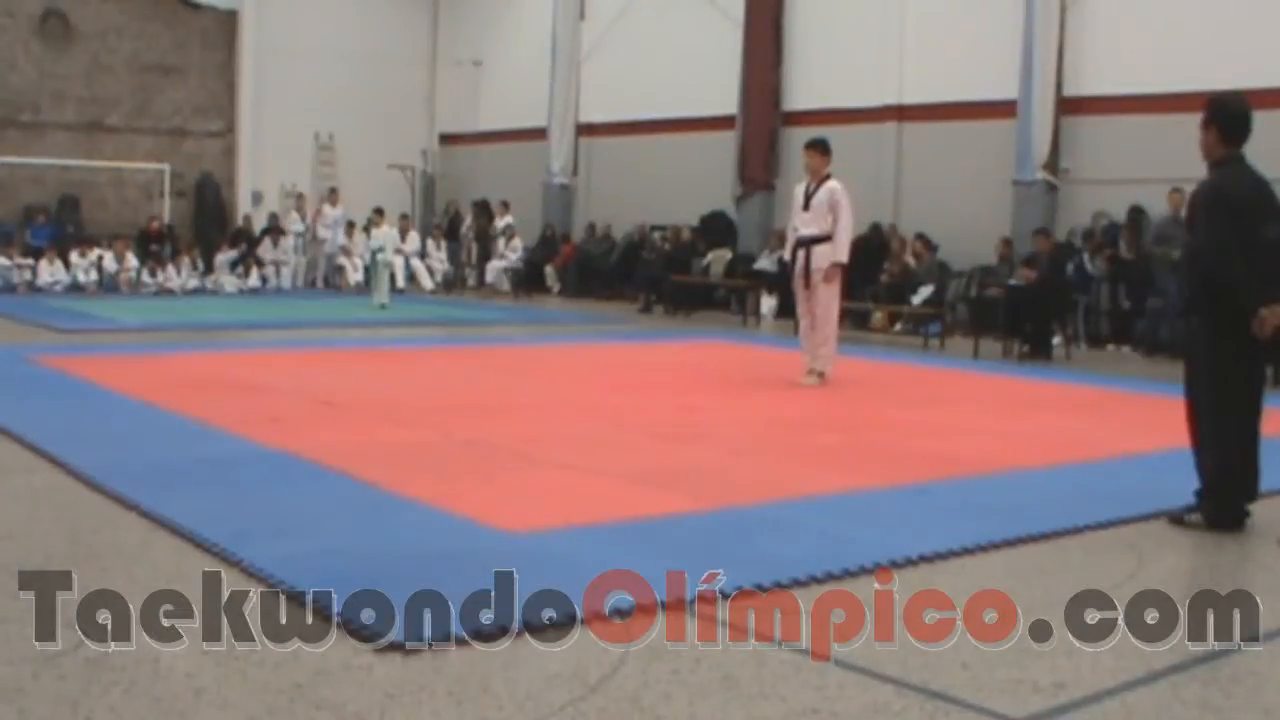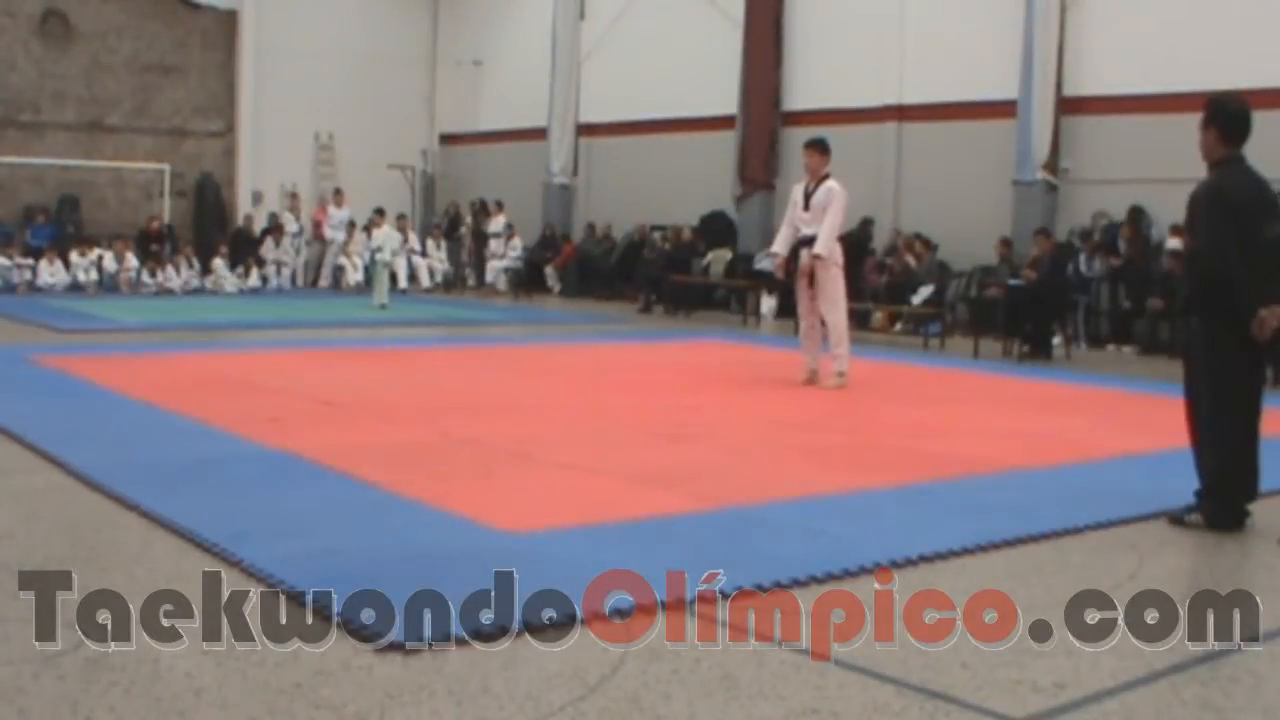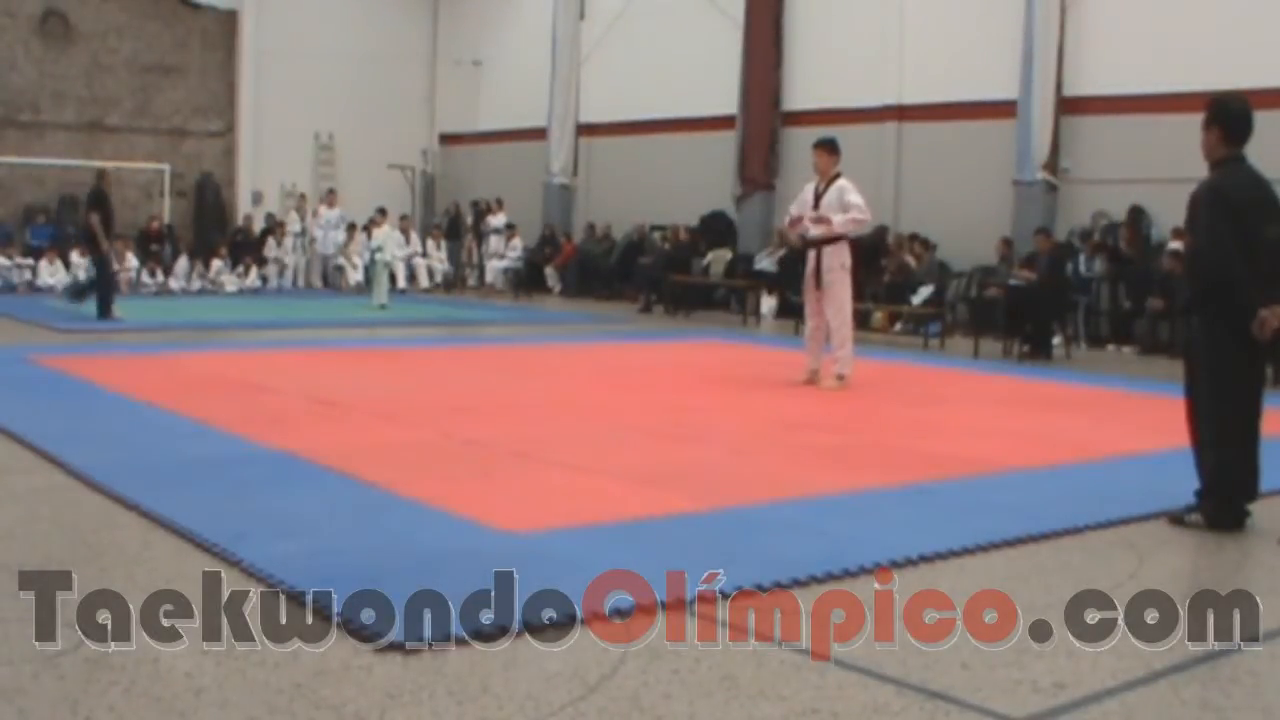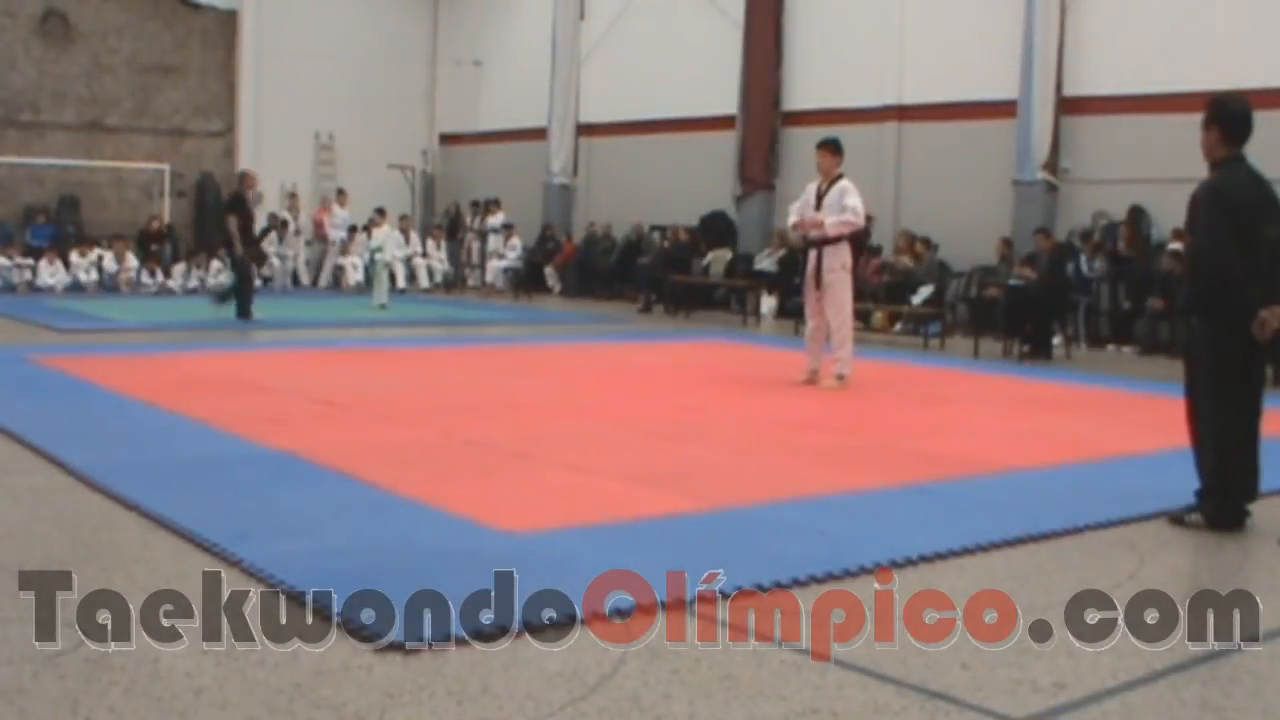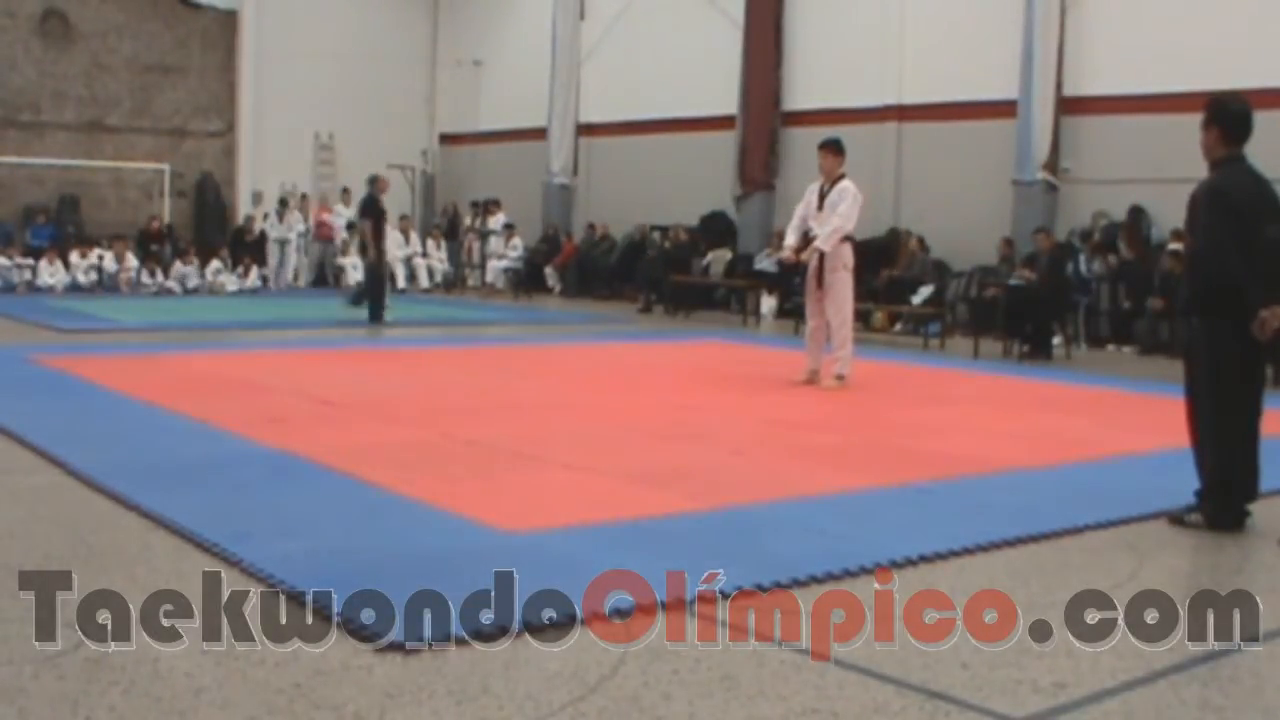
dt=1s
person 1, frame 1
left shoulder: (1212, 191)
left elbow: (1210, 261)
left hip: (1217, 316)
left knee: (1213, 410)
right knee: (1240, 407)
left ankle: (1220, 505)
right ankle: (1235, 499)
person 1, frame 2
left shoulder: (1212, 192)
left elbow: (1210, 261)
left hip: (1219, 317)
left knee: (1214, 410)
right knee: (1241, 407)
left ankle: (1220, 505)
right ankle: (1234, 499)
person 1, frame 3
left shoulder: (1212, 192)
left elbow: (1210, 262)
left hip: (1219, 316)
left knee: (1213, 410)
right knee: (1241, 407)
left ankle: (1220, 505)
right ankle: (1235, 499)
person 1, frame 4
left shoulder: (1213, 192)
left elbow: (1209, 262)
left hip: (1218, 316)
left knee: (1213, 410)
right knee: (1241, 407)
left ankle: (1220, 506)
right ankle: (1235, 499)
person 1, frame 5
left shoulder: (1212, 192)
left elbow: (1208, 262)
left hip: (1216, 317)
left knee: (1213, 410)
right knee: (1241, 407)
left ankle: (1220, 506)
right ankle: (1235, 499)
person 2, frame 1
left shoulder: (835, 190)
right shoulder: (800, 190)
left elbow: (844, 227)
left wrist: (837, 262)
right wrist: (791, 259)
left hip: (824, 256)
right hip: (802, 256)
left knee: (824, 314)
right knee: (804, 313)
left ankle: (821, 367)
right ankle: (812, 364)
person 2, frame 2
left shoulder: (834, 190)
right shoulder: (798, 190)
left elbow: (830, 227)
right elbow: (789, 224)
left wrist: (814, 257)
right wrist: (781, 255)
left hip: (826, 256)
right hip: (802, 254)
left knee: (833, 313)
right knee: (806, 315)
left ankle: (840, 371)
right ankle: (812, 368)
person 2, frame 3
left shoulder: (844, 188)
right shoulder: (809, 189)
left elbow: (863, 216)
right elbow: (795, 215)
left wrist: (832, 221)
right wrist: (793, 223)
left hip: (835, 254)
right hip: (813, 255)
left knee: (838, 315)
right knee: (813, 315)
left ankle: (841, 372)
right ankle: (813, 368)
person 2, frame 4
left shoulder: (846, 188)
right shoulder: (811, 188)
left elbow: (856, 218)
right elbow: (795, 212)
left wrist: (824, 223)
right wrist: (797, 223)
left hip: (835, 254)
right hip: (814, 254)
left knee: (838, 315)
right knee: (813, 315)
left ankle: (841, 372)
right ankle: (813, 368)
person 2, frame 5
left shoulder: (848, 190)
right shoulder: (813, 189)
left elbow: (840, 225)
right elbow: (799, 218)
left wrist: (813, 249)
right wrist: (790, 246)
left hip: (837, 255)
right hip: (815, 255)
left knee: (839, 315)
right knee: (814, 315)
left ankle: (841, 372)
right ankle: (813, 368)
